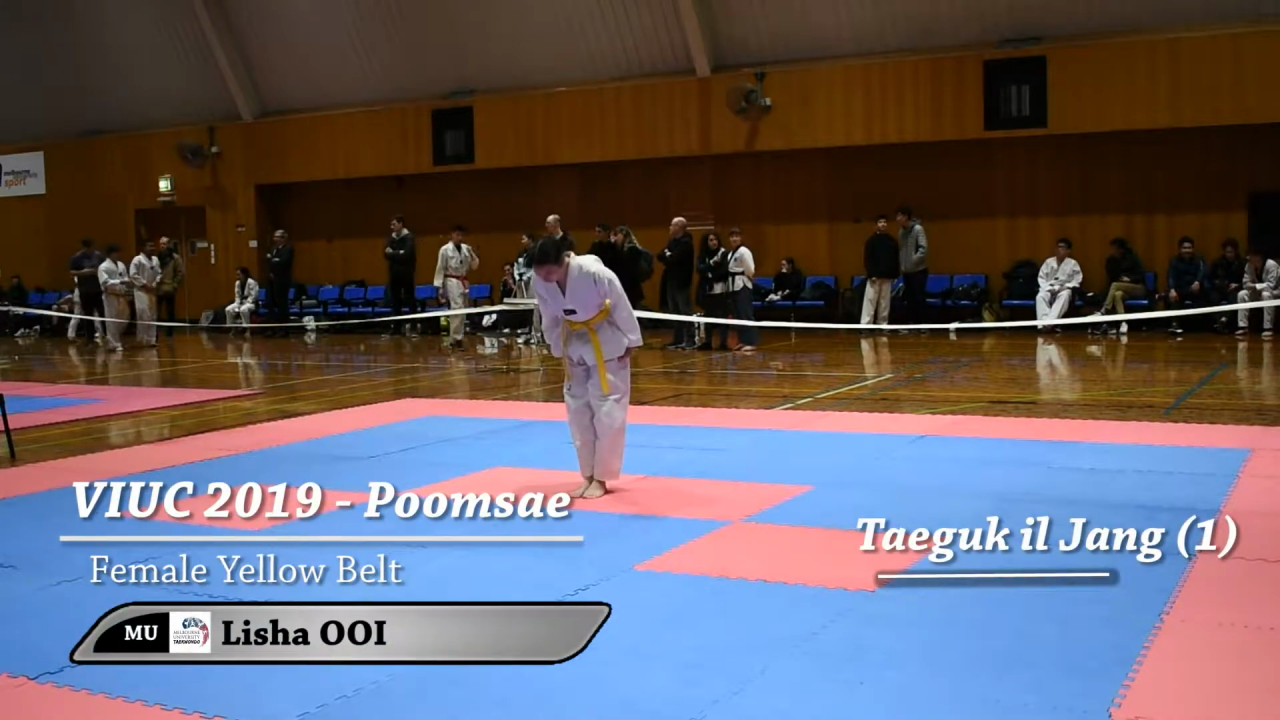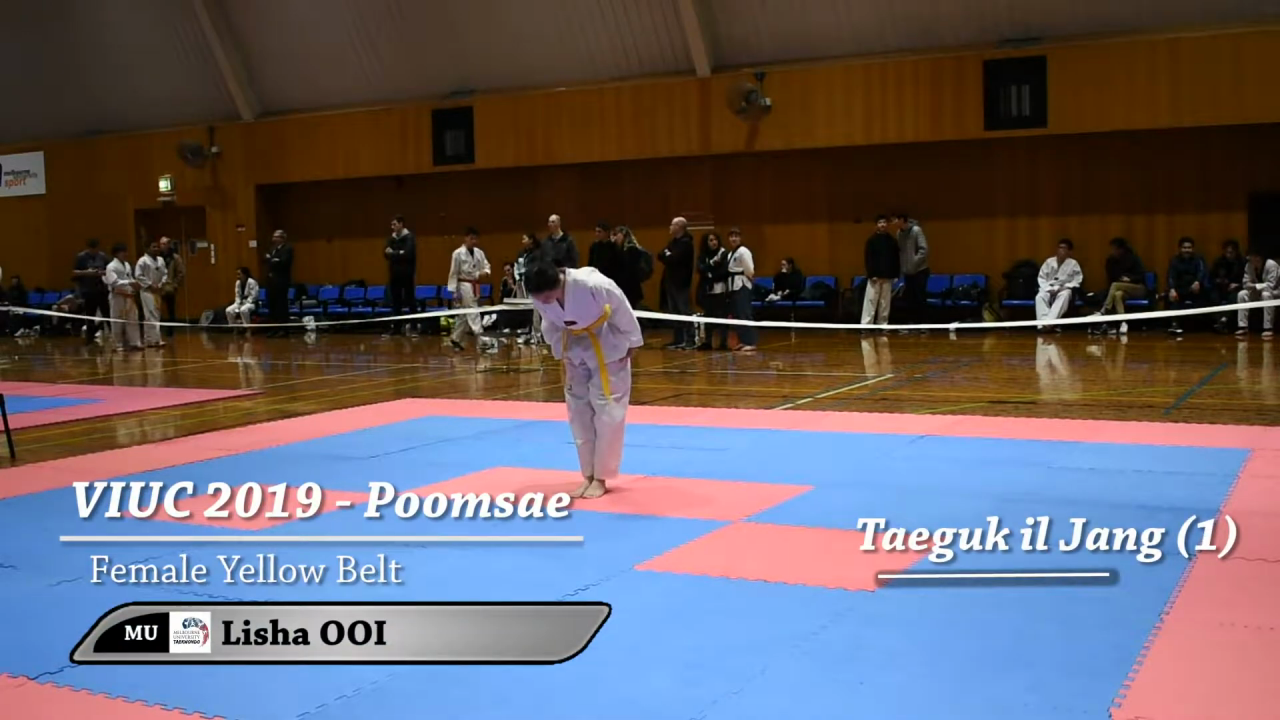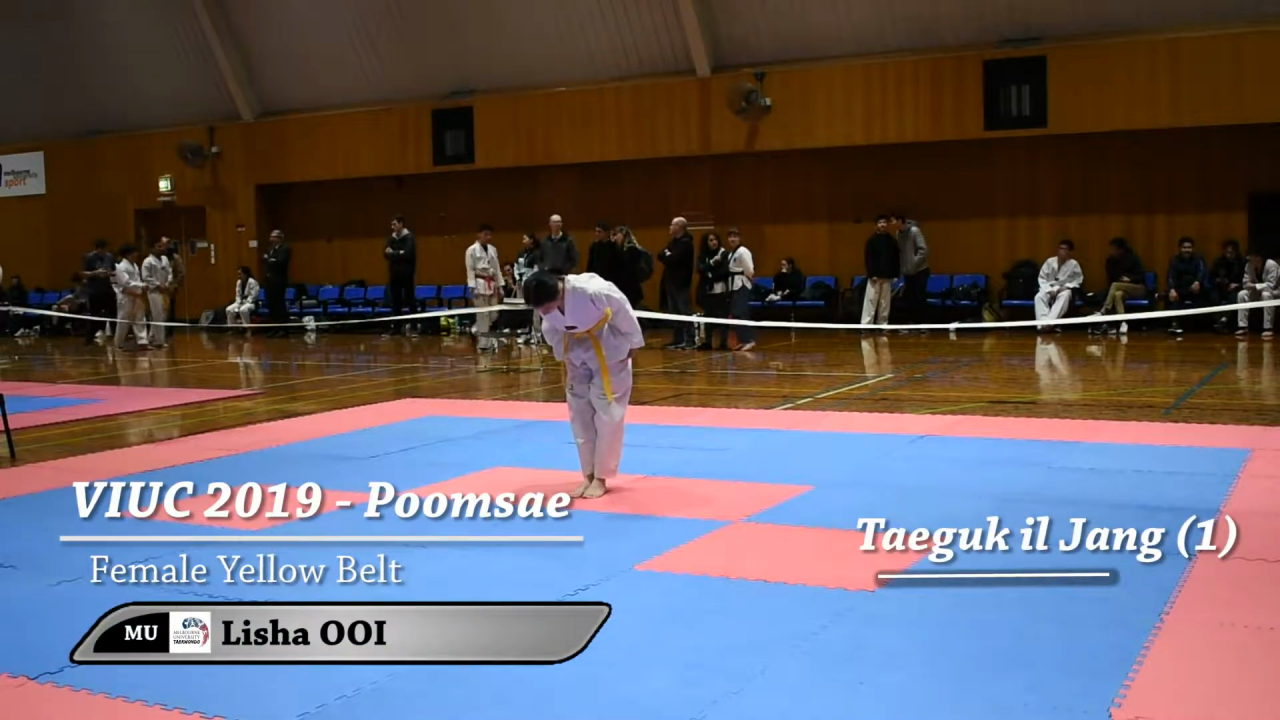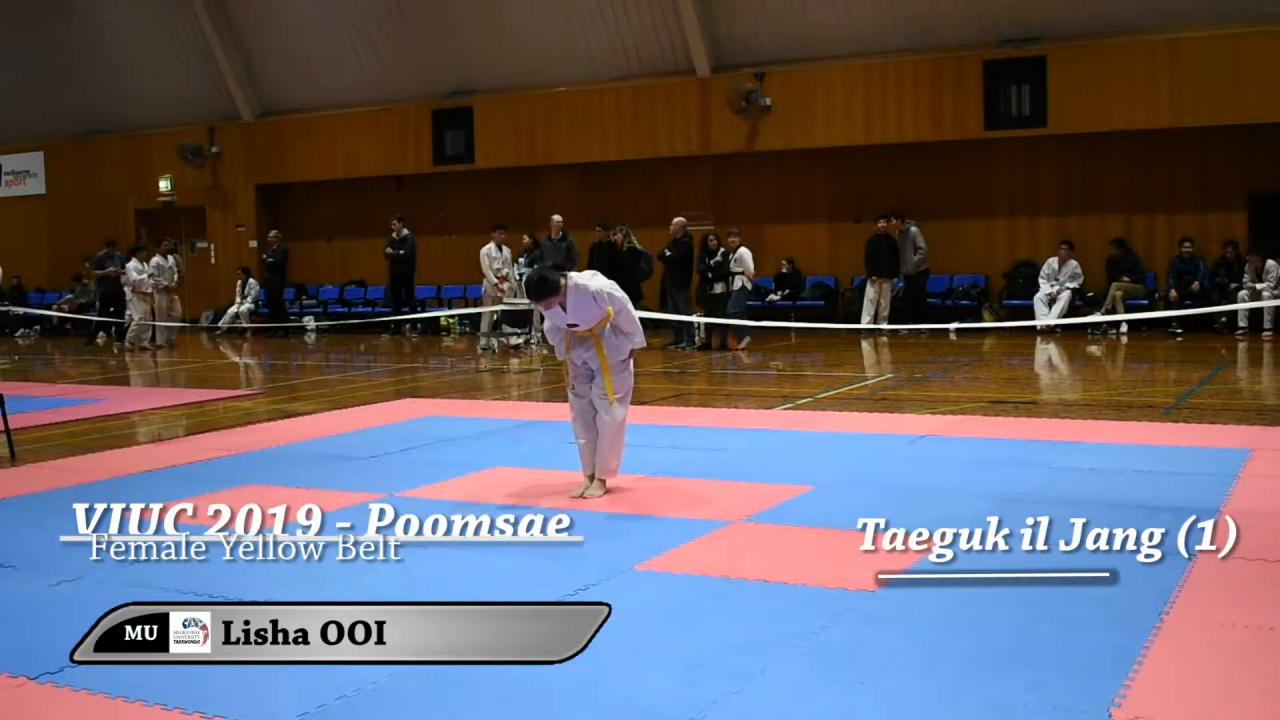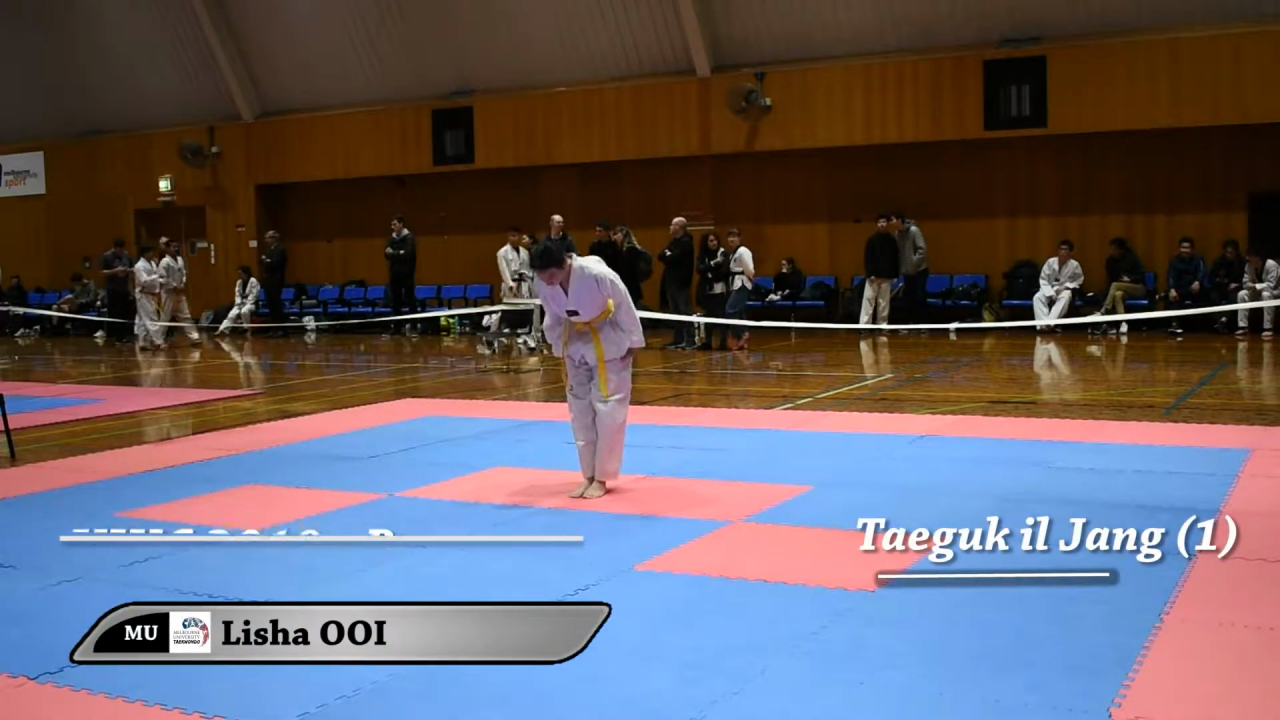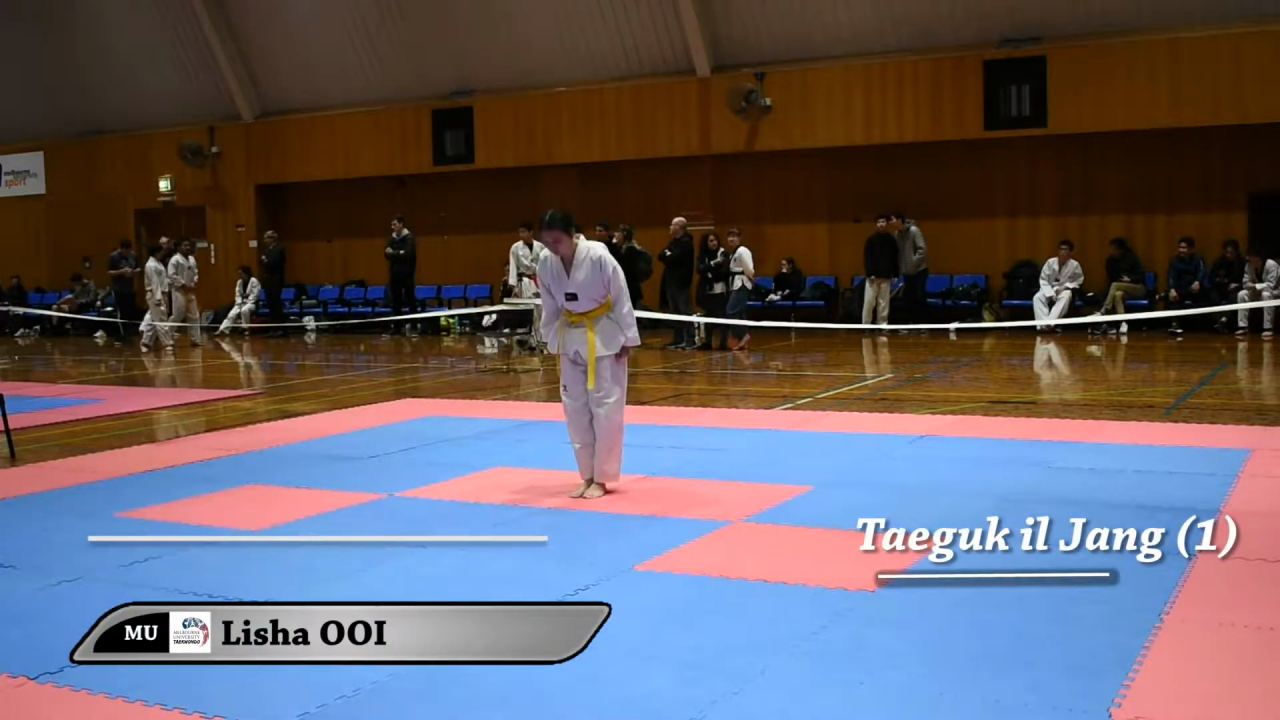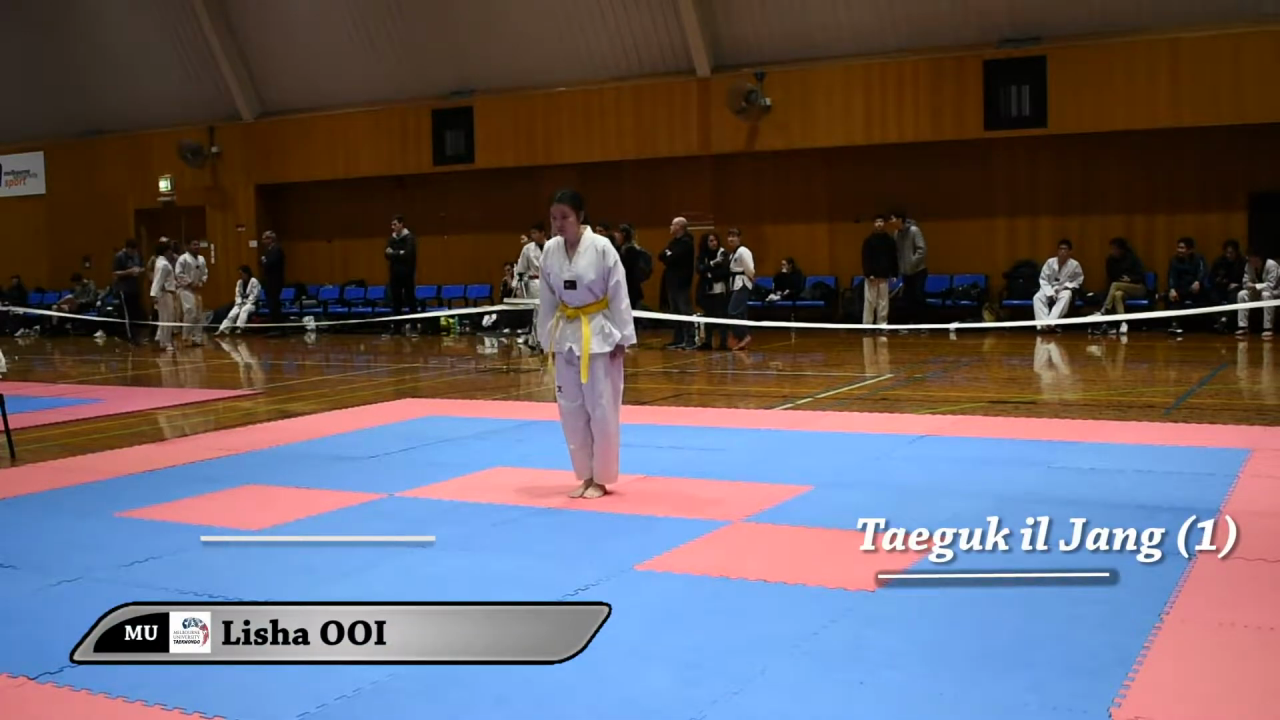
dt=0.2s
person 1, frame 1
left shoulder: (593, 272)
right shoulder: (540, 282)
left elbow: (621, 307)
right elbow: (550, 318)
left wrist: (630, 343)
right wrist: (560, 348)
left hip: (607, 342)
right hip: (575, 343)
left knee: (607, 409)
right knee: (578, 410)
left ankle: (601, 478)
right ankle: (589, 476)
person 1, frame 2
left shoulder: (591, 284)
right shoulder: (541, 296)
left elbow: (621, 309)
left wrist: (631, 342)
right wrist: (561, 350)
left hip: (608, 345)
right hip: (576, 347)
left knee: (607, 409)
right knee: (579, 410)
left ankle: (601, 477)
right ankle: (589, 475)
person 1, frame 3
left shoulder: (590, 290)
right shoulder: (543, 302)
left elbow: (622, 310)
left wrist: (632, 344)
right wrist: (562, 351)
left hip: (608, 345)
right hip: (577, 347)
left knee: (607, 409)
right knee: (580, 410)
left ankle: (601, 477)
right ankle: (589, 475)
person 1, frame 4
left shoulder: (593, 287)
right shoulder: (543, 298)
left elbow: (624, 310)
left wrist: (633, 344)
right wrist: (564, 350)
left hip: (610, 343)
right hip: (578, 346)
left knee: (609, 409)
right knee: (581, 410)
left ankle: (601, 478)
right ankle: (589, 475)
person 1, frame 5
left shoulder: (595, 273)
right shoulder: (542, 282)
left elbow: (624, 308)
right elbow: (552, 317)
left wrist: (632, 343)
right wrist: (561, 348)
left hip: (608, 341)
right hip: (576, 343)
left knee: (608, 409)
right knee: (580, 410)
left ankle: (602, 477)
right ankle: (589, 475)
person 1, frame 6
left shoulder: (599, 257)
right shoulder: (545, 263)
left elbow: (621, 301)
right elbow: (550, 307)
left wrist: (626, 341)
right wrist: (556, 342)
left hip: (603, 338)
right hip: (571, 338)
left knee: (606, 408)
right knee: (575, 410)
left ankle: (601, 478)
right ankle: (588, 475)
person 1, frame 7
left shoulder: (601, 248)
right shoulder: (549, 251)
left elbow: (619, 296)
right elbow: (547, 299)
left wrist: (621, 340)
right wrist: (549, 339)
left hip: (599, 336)
right hip: (565, 336)
left knee: (602, 409)
right knee: (571, 409)
left ankle: (601, 479)
right ankle: (586, 476)
